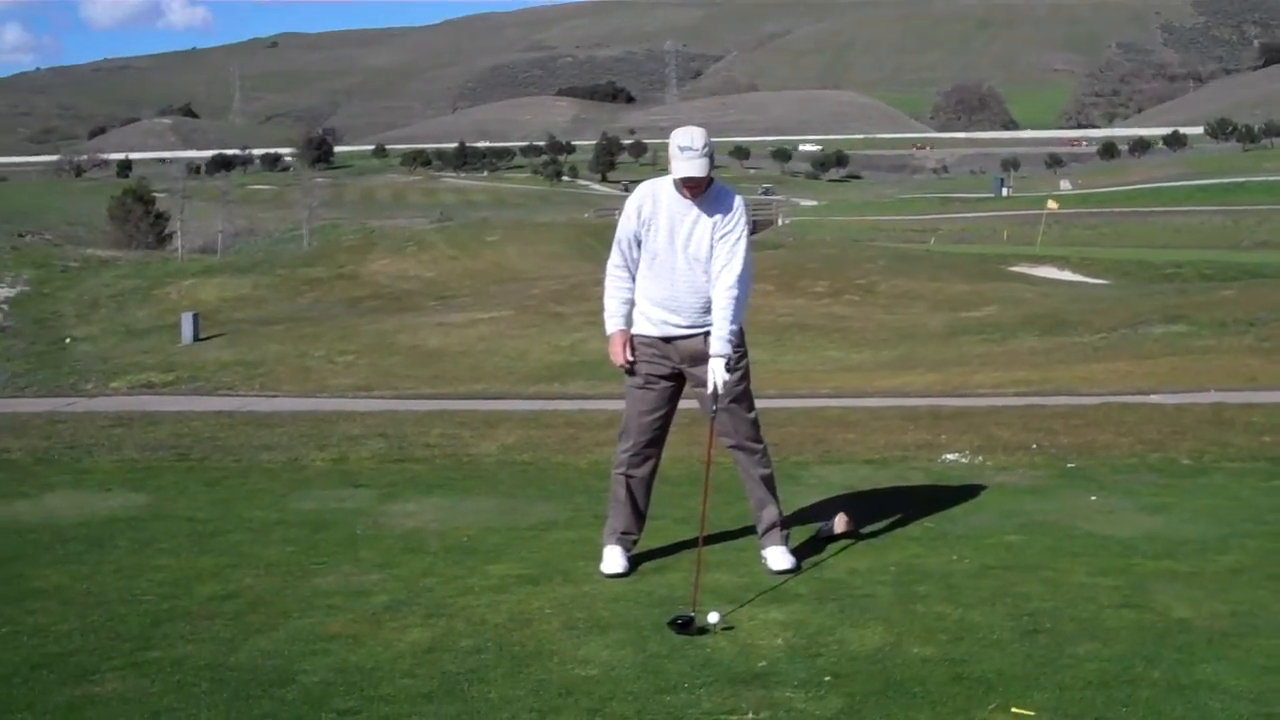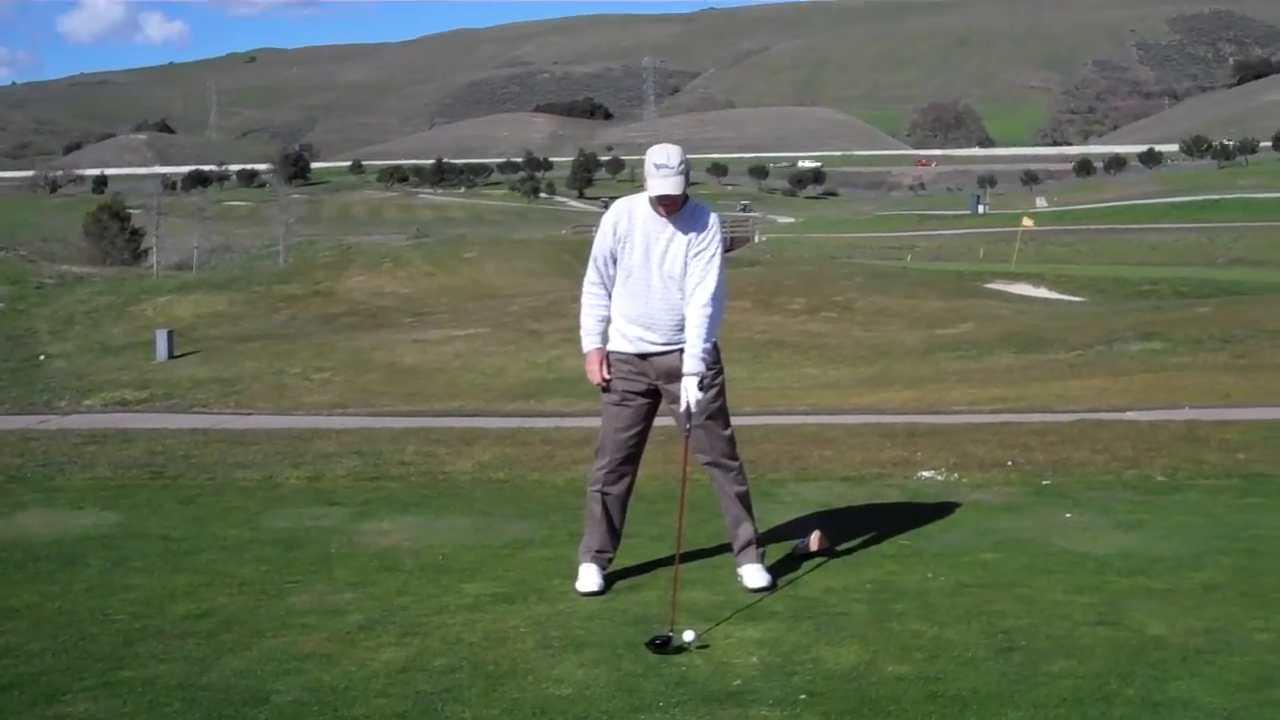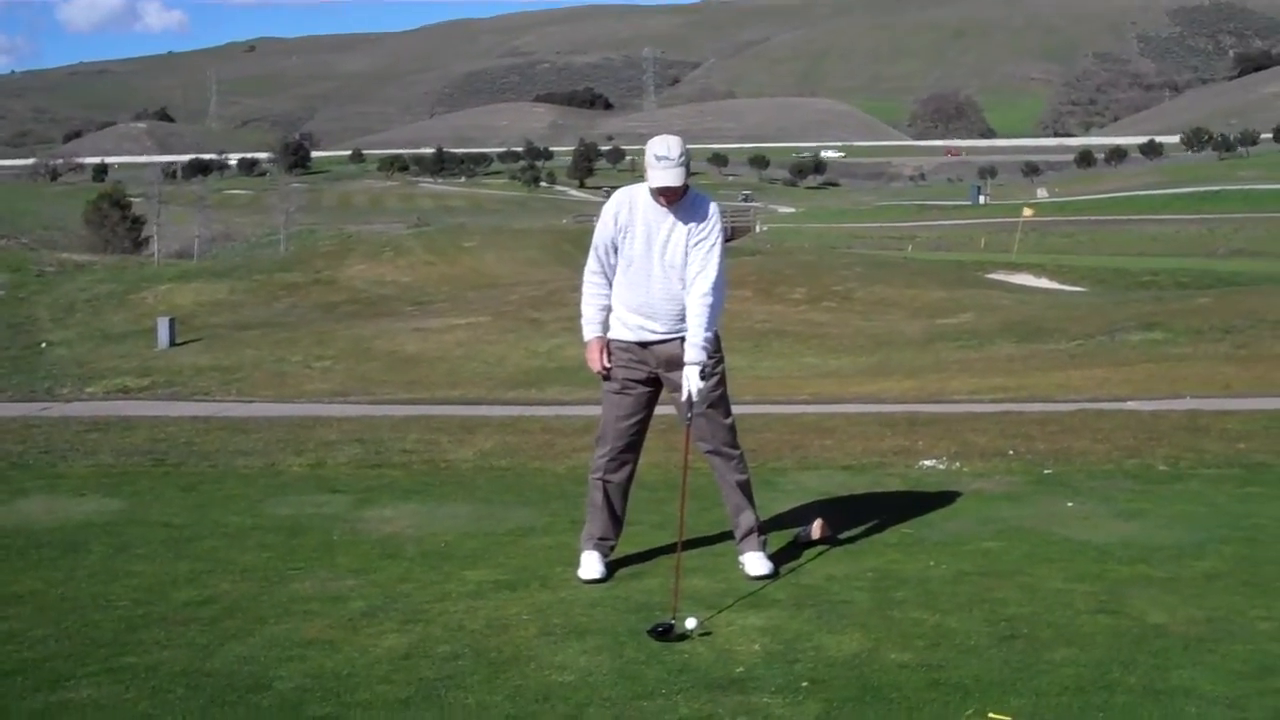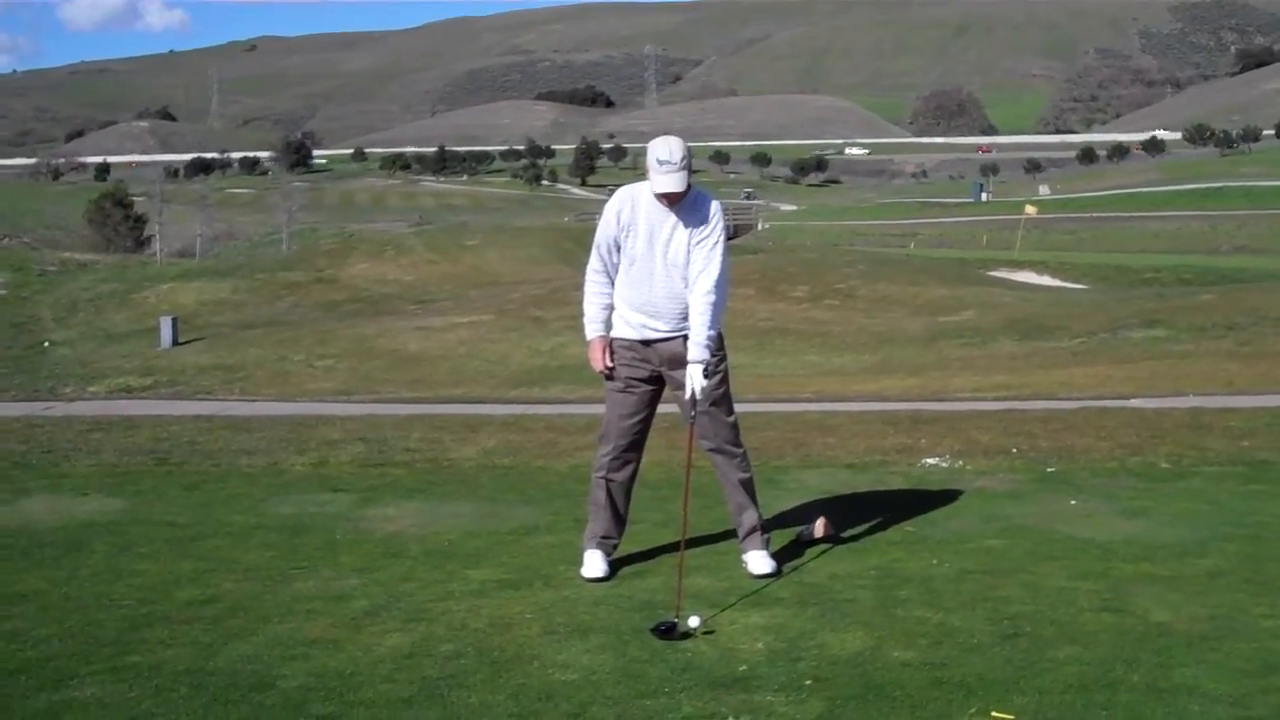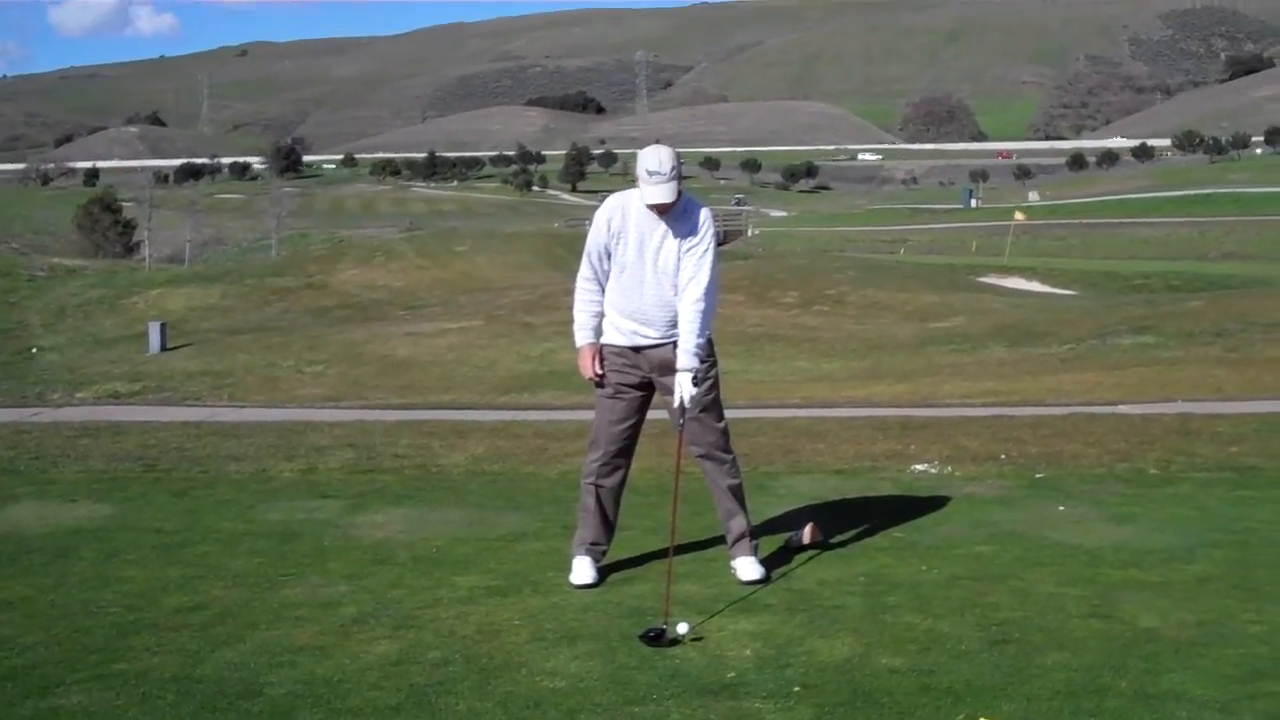
dt=0.2s
person 1, frame 1
left shoulder: (730, 206)
right shoulder: (645, 198)
left elbow: (730, 281)
right elbow: (621, 266)
left wrist: (720, 352)
right wrist: (617, 326)
left hip: (713, 339)
right hip: (652, 340)
left knee: (744, 438)
right knee: (636, 443)
left ankle: (773, 536)
right ankle: (617, 540)
person 1, frame 2
left shoulder: (705, 223)
right shoulder: (621, 215)
left elbow: (703, 299)
right elbow: (598, 283)
left wrist: (692, 369)
right wrist: (593, 344)
left hip: (689, 357)
right hip: (628, 357)
left knee: (720, 456)
right knee: (612, 460)
left ankle: (748, 555)
right ankle: (593, 559)
person 1, frame 3
left shoulder: (705, 213)
right shoulder: (621, 204)
left elbow: (704, 288)
right elbow: (598, 272)
left wrist: (693, 359)
right wrist: (594, 332)
left hip: (689, 345)
right hip: (629, 345)
left knee: (721, 443)
right knee: (613, 448)
left ankle: (750, 543)
right ankle: (595, 545)
person 1, frame 4
left shoulder: (708, 211)
right shoulder: (623, 203)
left elbow: (707, 286)
right elbow: (601, 271)
left wrist: (698, 356)
right wrist: (596, 331)
left hip: (692, 342)
right hip: (632, 343)
left knee: (723, 441)
right knee: (616, 446)
left ankle: (753, 540)
right ankle: (598, 544)
person 1, frame 5
left shoulder: (698, 218)
right shoulder: (614, 211)
left elbow: (696, 293)
right elbow: (591, 278)
left wrist: (687, 364)
right wrist: (586, 338)
left hip: (682, 348)
right hip: (622, 349)
left knee: (714, 447)
right knee: (606, 452)
left ankle: (742, 547)
right ankle: (587, 551)
